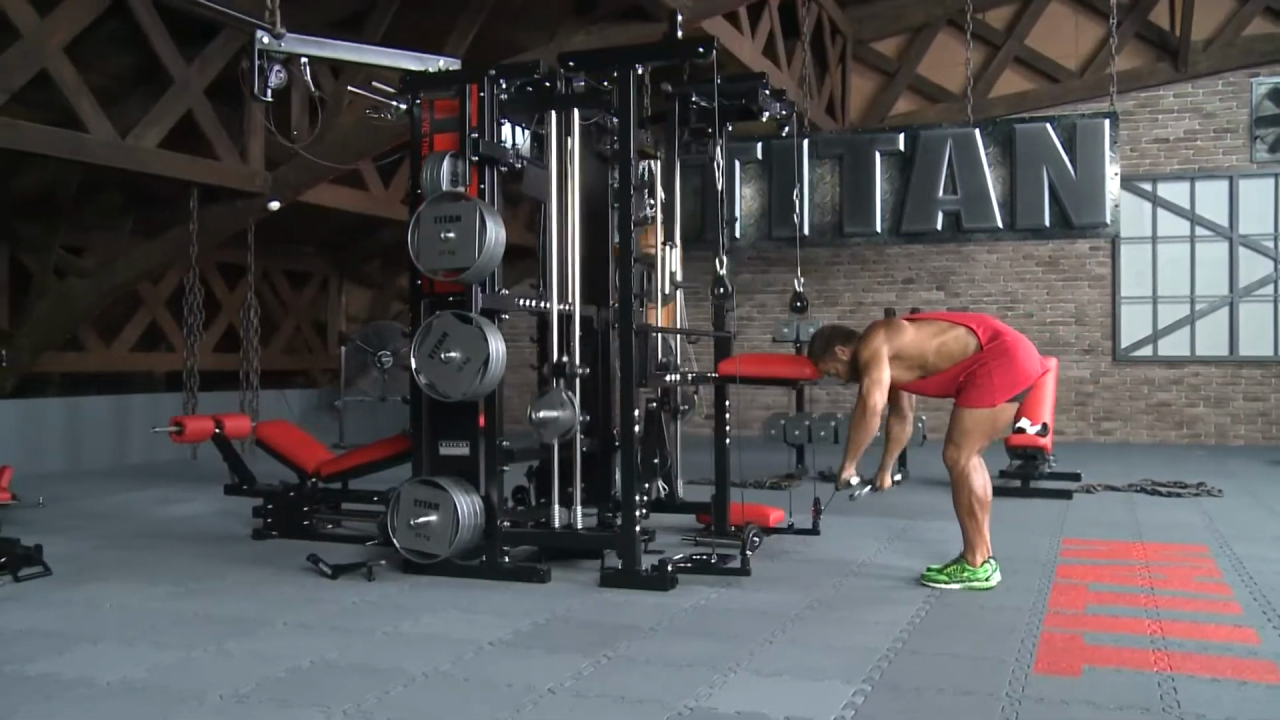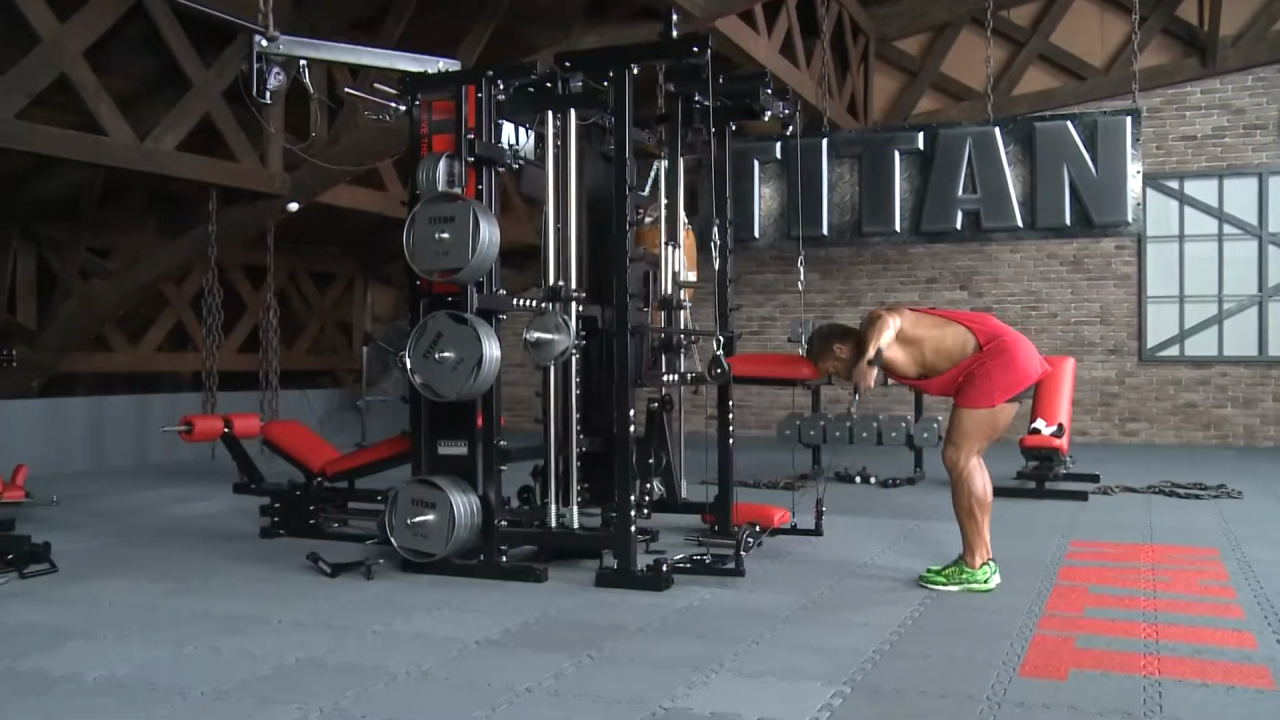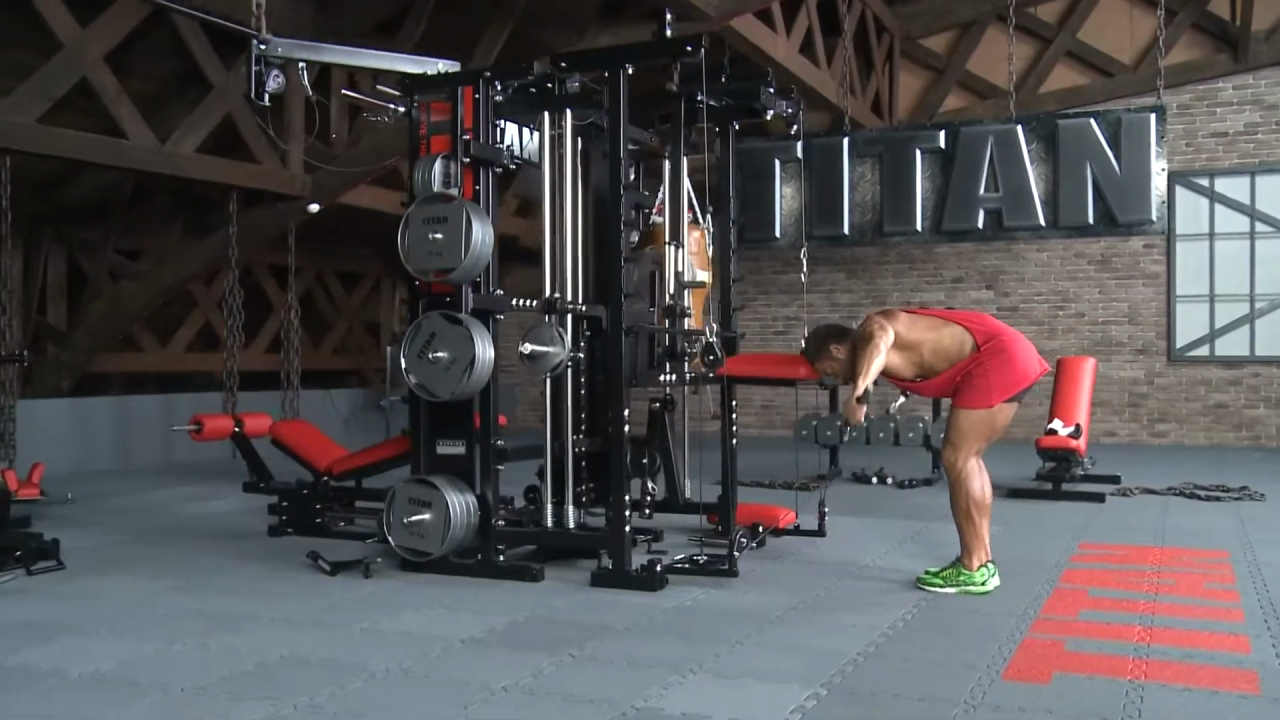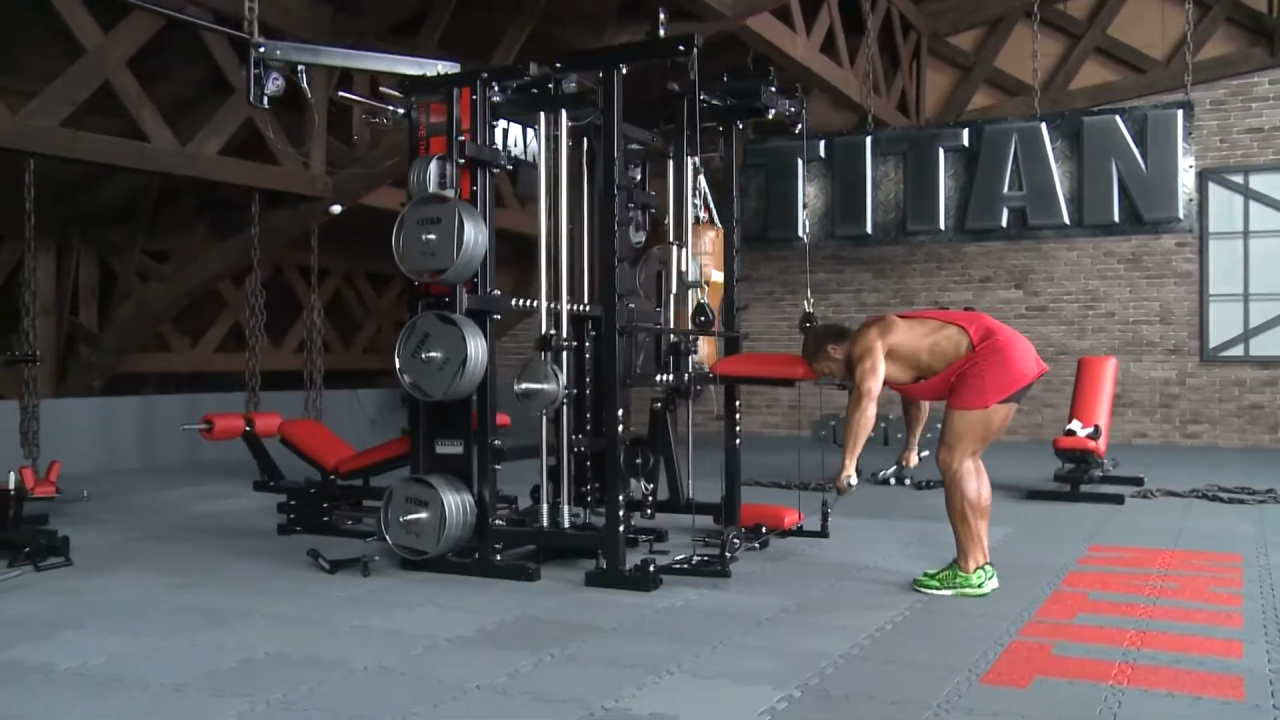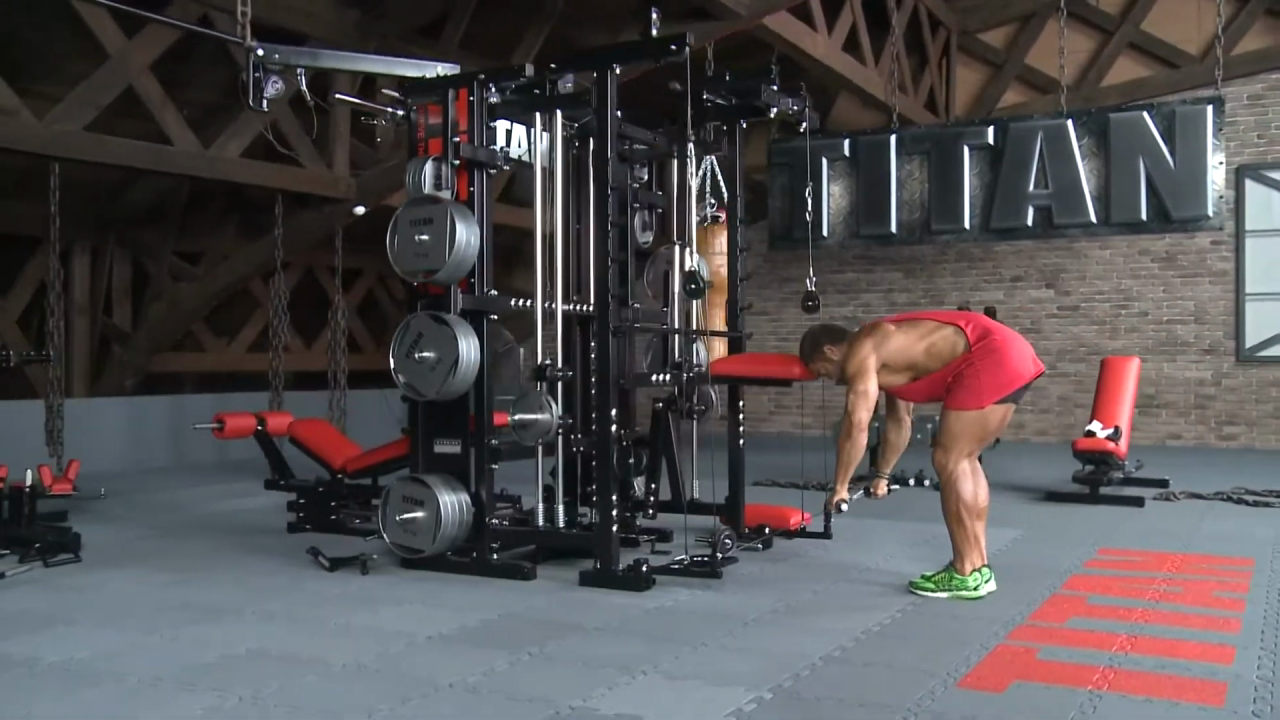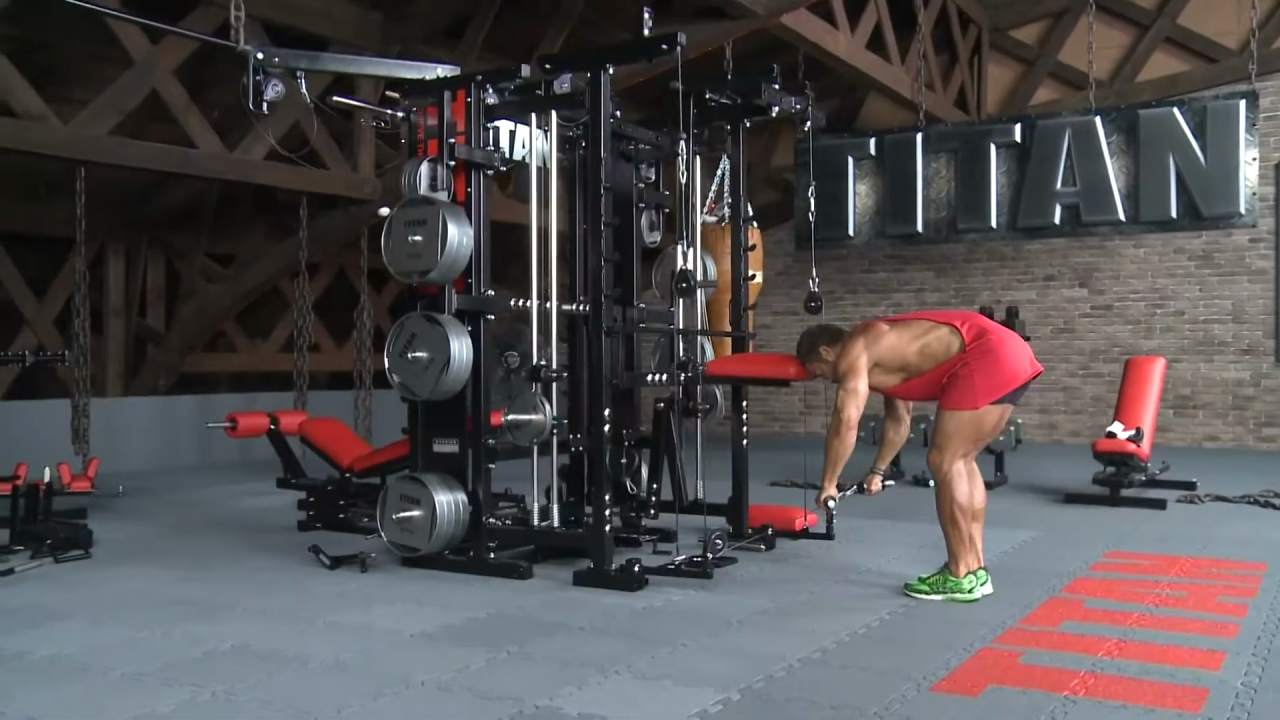
dt=0.4s
person 1, frame 1
left shoulder: (871, 347)
right shoulder: (887, 358)
left elbow: (871, 406)
right elbow: (901, 415)
left wrist: (848, 465)
right wrist: (886, 469)
left hip: (1000, 360)
right hip: (1009, 356)
left knee: (959, 457)
right knee: (967, 457)
left ankle: (977, 566)
right ankle: (982, 558)
person 1, frame 2
left shoulder: (870, 329)
right shoulder: (879, 337)
left elbow: (885, 323)
left wrist: (868, 358)
left hip: (998, 359)
right hip: (1009, 354)
left knee: (958, 458)
right knee: (967, 458)
left ankle: (976, 568)
right ankle: (982, 561)
person 1, frame 3
left shoulder: (865, 336)
right shoulder: (879, 335)
left elbow: (879, 336)
left wrist: (858, 392)
right wrist: (909, 385)
left hip: (996, 360)
right hip: (1008, 353)
left knee: (957, 460)
right knee: (967, 458)
left ankle: (973, 570)
right ankle: (982, 563)
person 1, frame 4
left shoulder: (865, 344)
right shoulder: (886, 346)
left elbow: (866, 397)
right elbow: (916, 392)
left wrist: (848, 464)
right wrist: (911, 446)
left hip: (994, 358)
right hip: (1009, 351)
left knee: (952, 460)
right knee: (966, 459)
left ankle: (970, 573)
right ankle: (980, 565)
person 1, frame 5
left shoulder: (860, 353)
right shoulder: (884, 352)
left elbow: (857, 424)
right elbow: (899, 420)
left wrist: (840, 487)
right wrist: (882, 474)
left hip: (990, 360)
right hip: (1007, 352)
left knee: (949, 462)
right knee: (963, 460)
left ankle: (966, 575)
right ankle: (978, 568)
person 1, frame 6
left shoulder: (854, 351)
right shoulder: (880, 351)
left elbow: (845, 422)
right elbow: (898, 419)
left wrist: (828, 483)
right wrist: (877, 471)
left hip: (987, 359)
right hip: (1006, 352)
left knee: (944, 462)
right knee: (960, 461)
left ankle: (961, 577)
right ankle: (974, 570)
